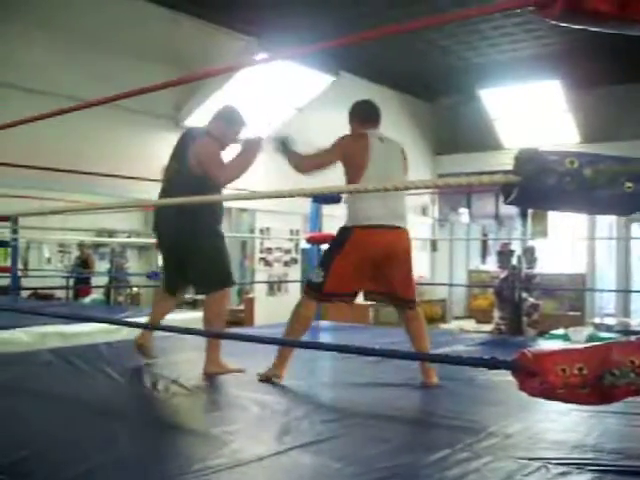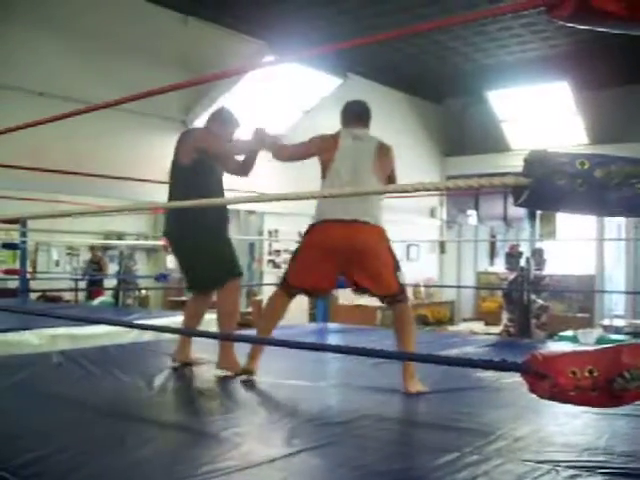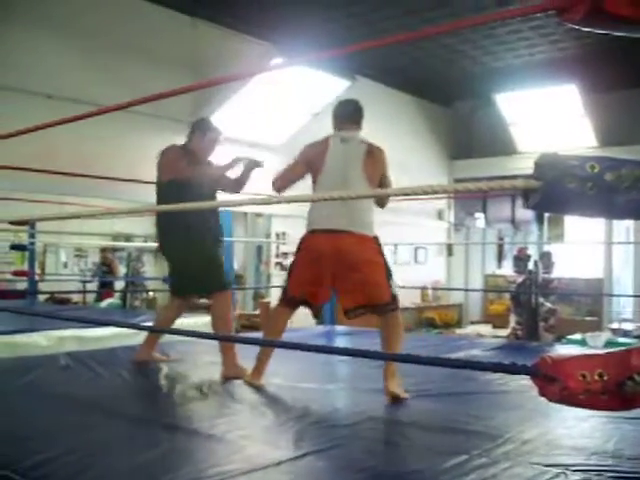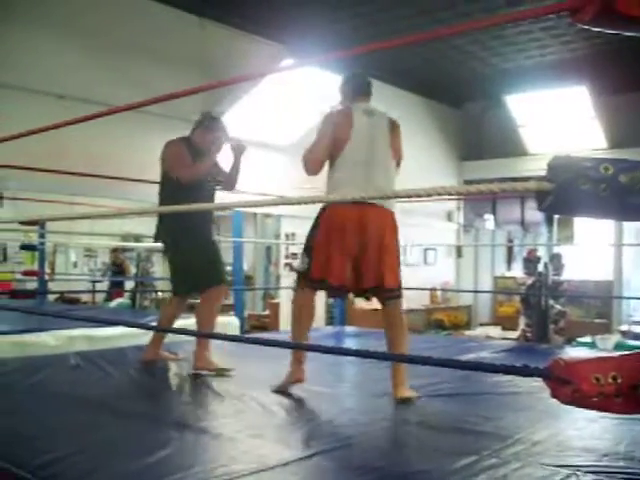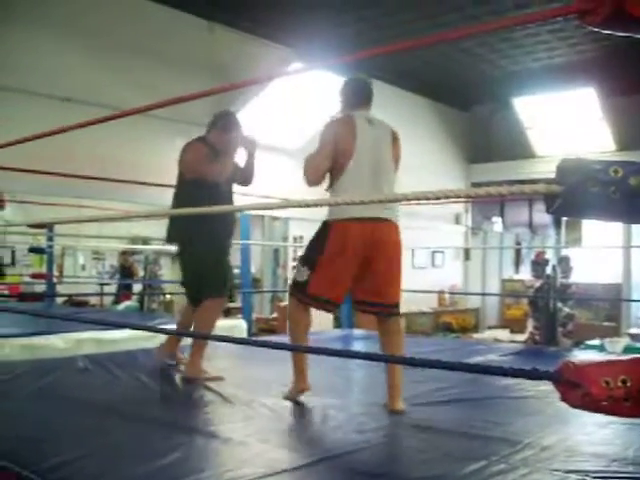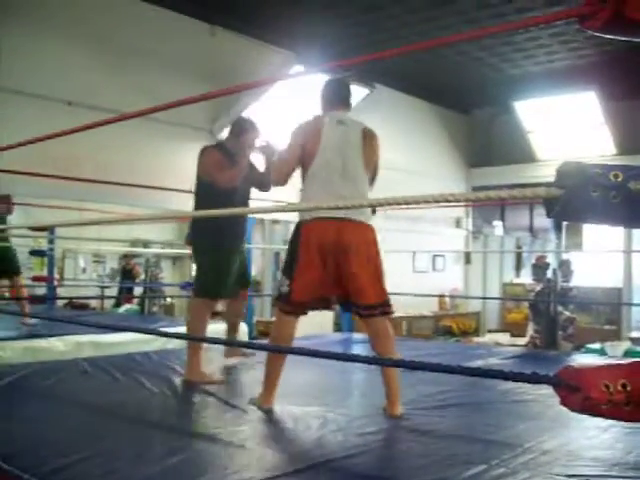
dt=0.3s
person 1, frame 1
left shoulder: (352, 143)
right shoulder: (399, 150)
left elbow: (305, 166)
left wrist: (286, 149)
left hip: (362, 232)
right hip: (398, 234)
left knee: (312, 294)
right knee: (407, 305)
left ankle: (279, 365)
right ankle: (429, 372)
person 1, frame 2
left shoulder: (328, 142)
right shoulder: (385, 151)
left elbow: (281, 153)
right elbow: (389, 187)
left wrist: (267, 141)
left hip: (325, 229)
right hip: (367, 232)
left knee: (285, 291)
right knee: (399, 300)
left ankle: (252, 361)
right ankle: (410, 376)
person 1, frame 3
left shoulder: (317, 149)
right shoulder: (375, 154)
left elbow: (279, 185)
right elbow: (383, 200)
left hip: (318, 238)
right hip: (359, 240)
left knee: (286, 304)
right knee: (389, 309)
left ankle: (257, 372)
right ankle: (391, 378)
person 1, frame 4
left shoulder: (337, 118)
right shoulder: (392, 126)
left elbow: (312, 166)
left wrist: (310, 150)
left hip: (340, 211)
right hip: (381, 214)
left knee: (306, 286)
right knee: (391, 298)
left ankle: (297, 367)
right ankle: (400, 382)
person 1, frame 5
left shoulder: (337, 127)
right shoulder: (392, 136)
left elbow: (314, 178)
left wrist: (313, 157)
left hip: (345, 224)
right hip: (386, 227)
left knee: (301, 296)
right knee: (388, 313)
left ankle: (300, 378)
right ankle: (396, 396)
person 1, frame 6
left shoulder: (307, 130)
right shoulder: (369, 137)
left elbow: (278, 178)
left wrist: (292, 161)
left hip: (314, 225)
right hip: (357, 228)
left knee: (288, 311)
right knee: (377, 315)
left ankle: (267, 394)
right ankle: (394, 400)
person 2, frame 1
left shoulder: (192, 138)
right shoulder: (206, 143)
left elbow: (213, 173)
right elbow: (222, 177)
left wrist: (244, 152)
right wrist: (250, 153)
left hip: (171, 224)
right hip: (195, 227)
left knee: (173, 286)
right knee: (219, 289)
left ankle: (146, 334)
right ankle: (213, 360)
person 2, frame 2
left shoulder: (214, 153)
right shoulder: (193, 138)
left elbow: (242, 169)
right elbow: (225, 148)
left wrist: (254, 145)
right wrist: (255, 141)
left hip: (202, 227)
right hip: (193, 227)
left knee: (202, 288)
right knee: (230, 282)
left ankle: (183, 350)
right ankle: (227, 357)
person 2, frame 3
left shoulder: (205, 169)
right shoulder: (172, 155)
left elbow: (233, 188)
right elbow: (188, 175)
left wrist: (247, 170)
right wrist: (230, 165)
left hip: (200, 238)
right hip: (182, 238)
left knee: (181, 297)
right knee: (221, 293)
left ankle: (146, 349)
right ankle: (230, 364)
person 2, frame 4
left shoulder: (206, 158)
right shoulder: (176, 148)
left elbow: (229, 184)
right elbow: (186, 175)
left wrist: (237, 157)
right wrist: (214, 154)
left hip: (195, 232)
right hip: (182, 231)
left knee: (182, 293)
right knee: (215, 287)
left ankle: (154, 348)
right ankle: (201, 355)
person 2, frame 5
left shoulder: (219, 155)
right shoulder: (196, 149)
left elbow: (245, 180)
right elbow: (216, 175)
left wrist: (250, 154)
right wrist: (233, 150)
left hip: (212, 235)
right hip: (198, 235)
left knee: (200, 297)
right knee: (216, 295)
left ankle: (171, 345)
right ankle: (194, 364)
person 2, frame 6
left shoulder: (242, 160)
right shoulder: (212, 153)
left elbow: (263, 185)
right elbow: (226, 181)
left wrist: (268, 161)
right wrist: (246, 155)
left hip: (232, 236)
right hip: (212, 237)
left knee: (240, 290)
right knee: (206, 295)
left ankle: (231, 346)
right ankle: (193, 366)
